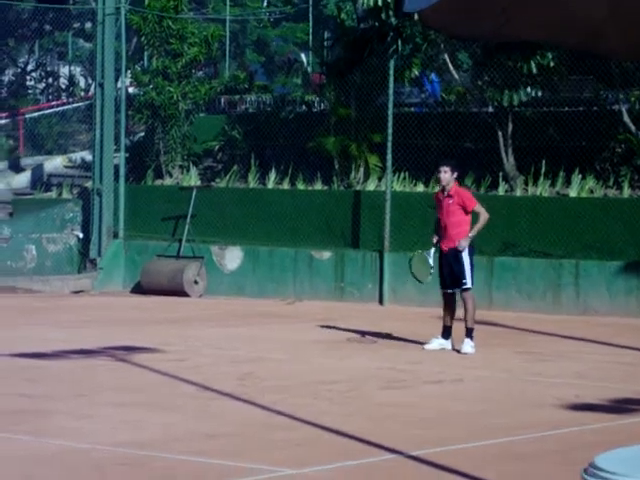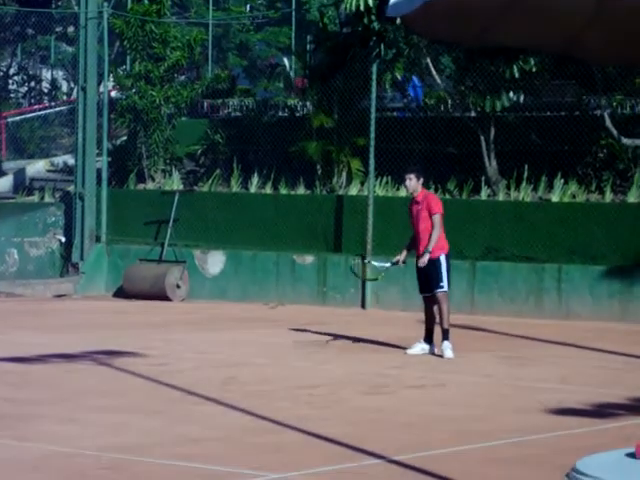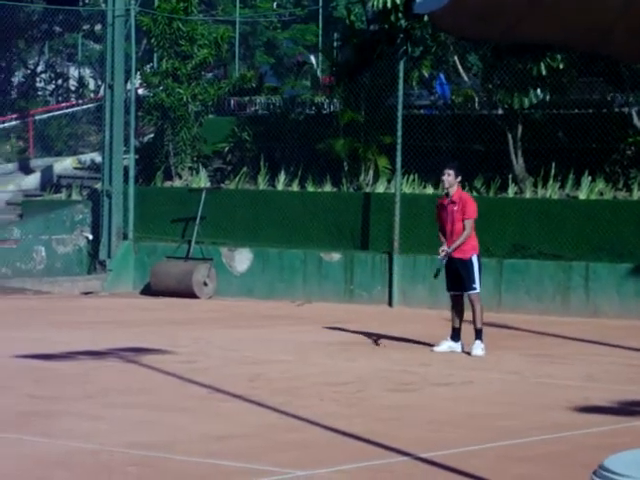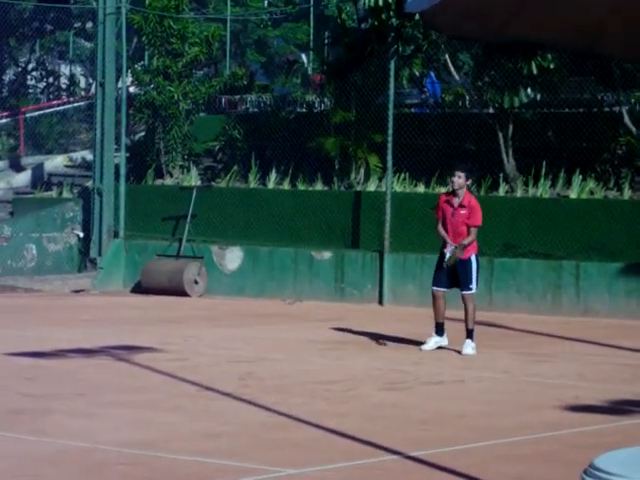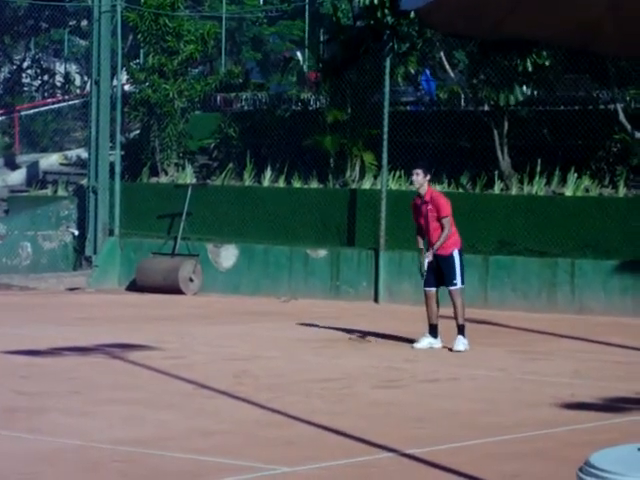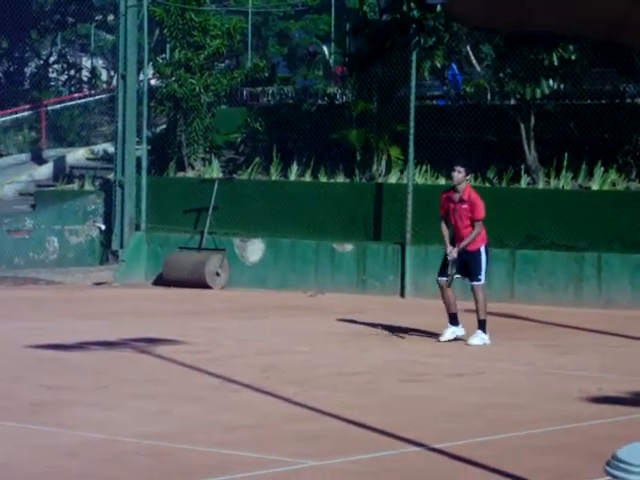
dt=0.7s
person 1, frame 1
left shoulder: (462, 194)
right shoulder: (438, 196)
left elbow: (484, 215)
left wrist: (469, 237)
right wrist: (436, 234)
left hip: (460, 249)
right hip: (445, 250)
left knee: (466, 292)
right knee: (447, 294)
left ankle: (469, 339)
right ankle: (445, 338)
person 1, frame 2
left shoulder: (431, 199)
right shoulder: (412, 204)
left elbow: (437, 228)
left wrist: (427, 253)
right wrist: (405, 252)
left hip: (436, 255)
right hip: (421, 257)
left knee: (440, 295)
right knee: (427, 299)
left ankle: (446, 342)
right ankle: (427, 342)
person 1, frame 3
left shoulder: (466, 200)
right shoulder: (441, 202)
left elbow: (468, 230)
left wrist: (450, 248)
right wrist: (443, 243)
left hip: (468, 254)
right hip: (451, 256)
left knee: (473, 296)
right knee: (455, 297)
left ankle: (479, 341)
right ankle: (455, 340)
person 1, frame 4
left shoulder: (473, 205)
right shoulder: (443, 199)
left elbow: (472, 235)
right elbow: (439, 225)
left wrist: (457, 247)
right wrist: (448, 242)
left hip: (466, 255)
right hip: (447, 252)
left knee: (467, 296)
right knee: (437, 292)
left ankle: (469, 340)
right ankle: (439, 335)
person 1, frame 5
left shoulder: (438, 199)
right shoulder: (416, 203)
left elbow: (448, 228)
left wrist: (432, 250)
right wrist: (422, 249)
left hip: (450, 250)
right hip: (431, 252)
left knee: (454, 291)
right knee: (429, 292)
left ankle: (461, 336)
right ankle: (433, 336)
person 1, frame 6
left shoulder: (474, 199)
right shoulder: (446, 196)
left elbow: (478, 229)
left wrist: (458, 248)
right wrist: (448, 245)
left hip: (475, 246)
right hip: (455, 246)
left knee: (477, 286)
right knee: (443, 281)
left ankle: (482, 332)
right ankle: (454, 325)
